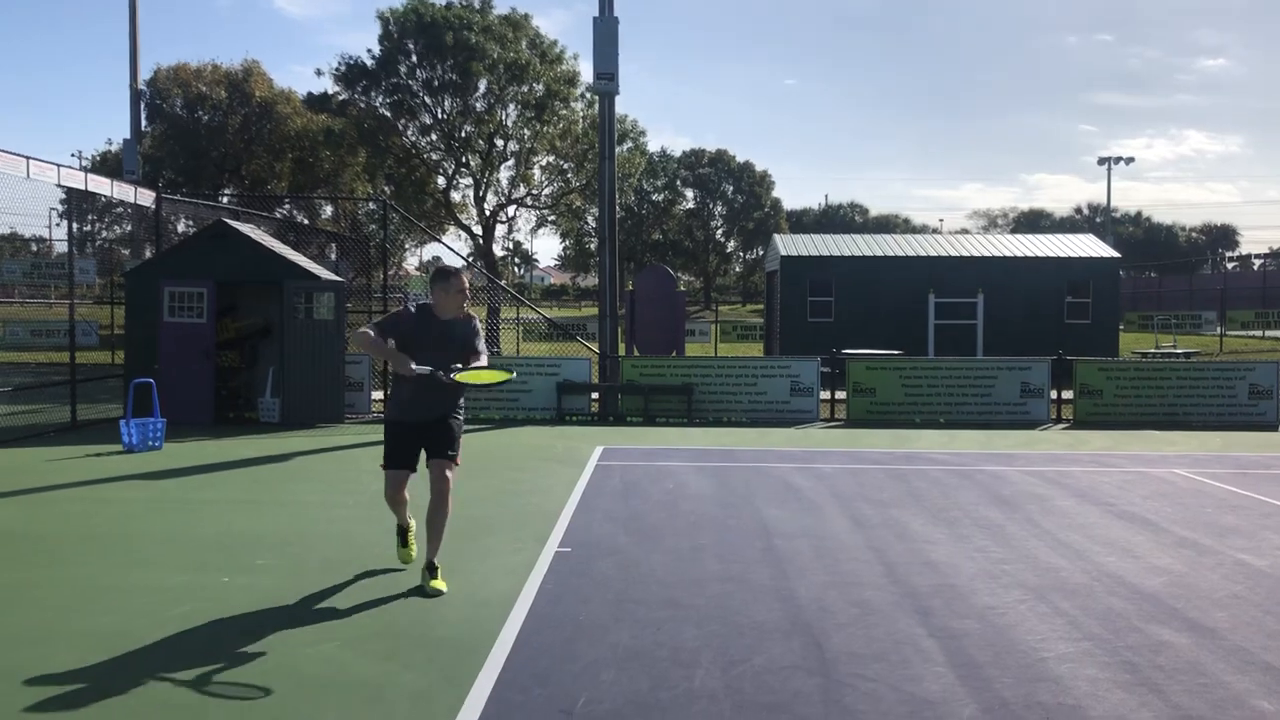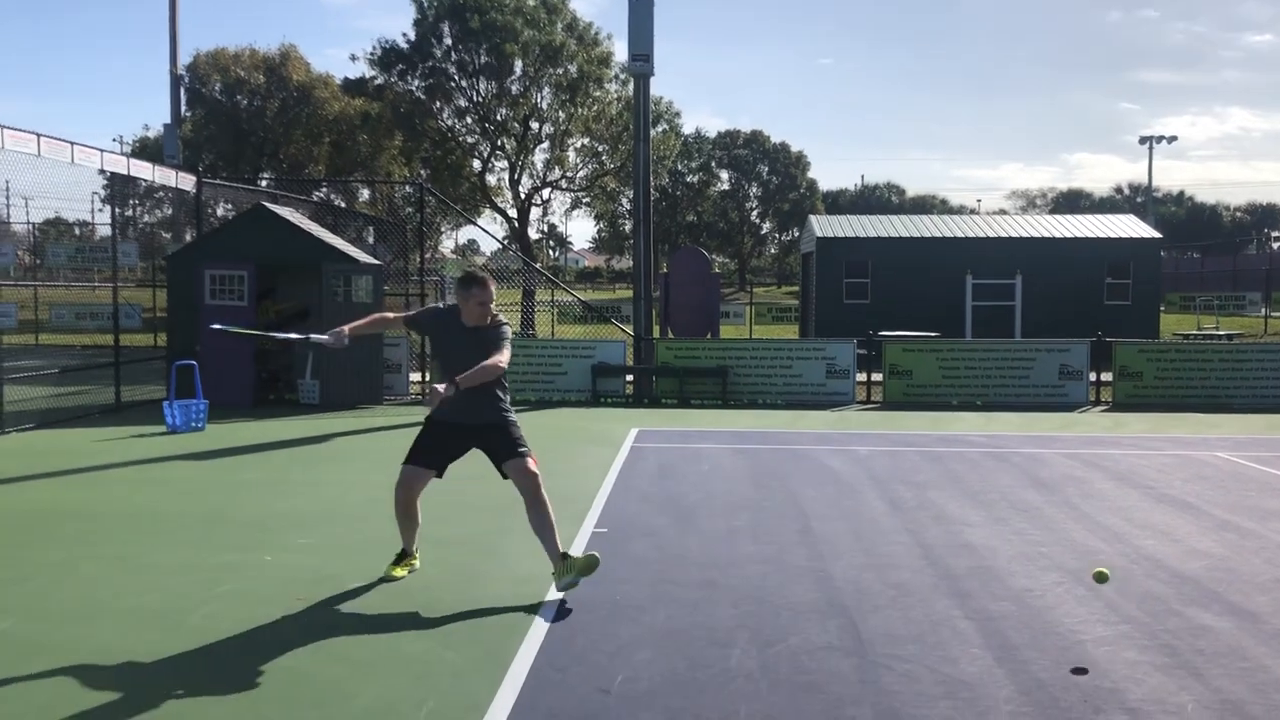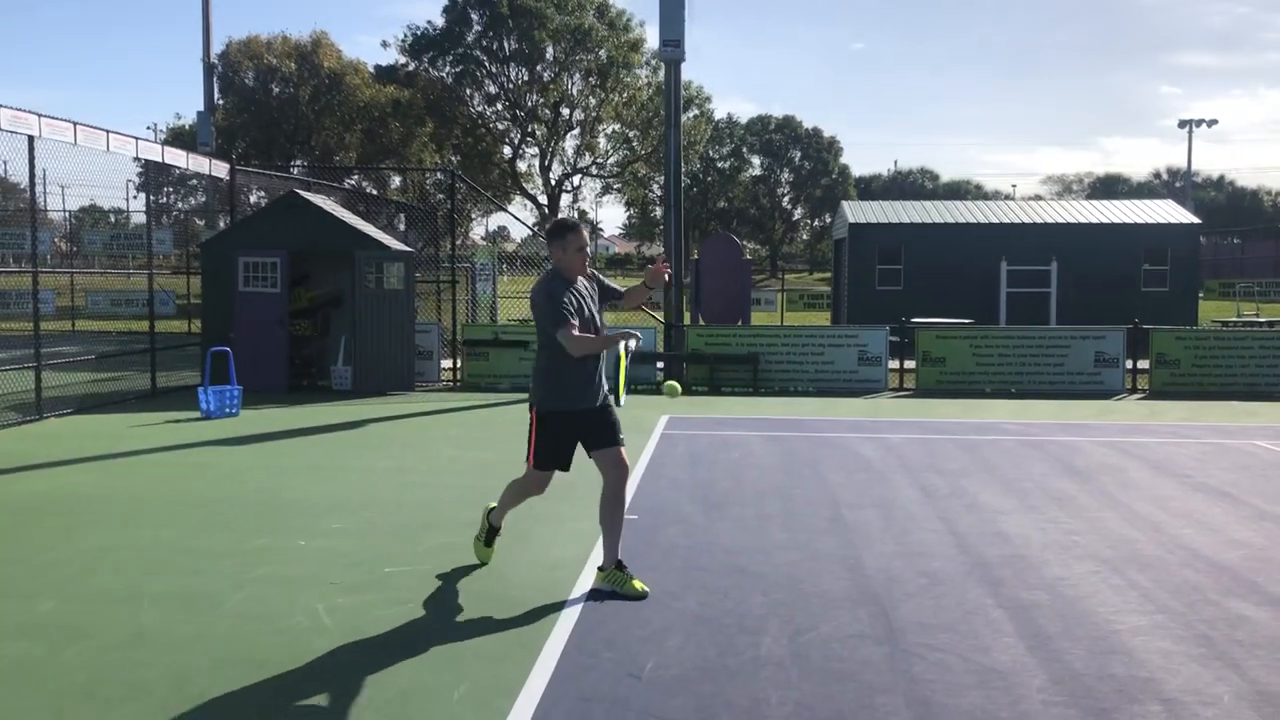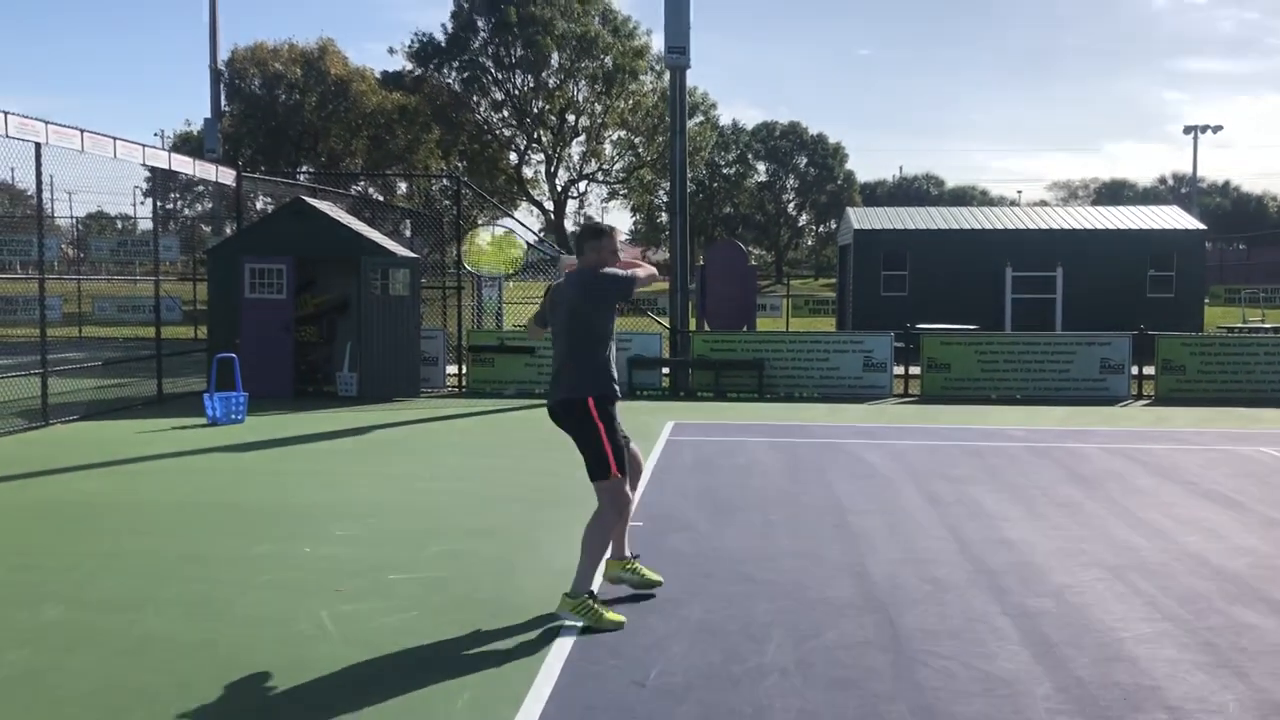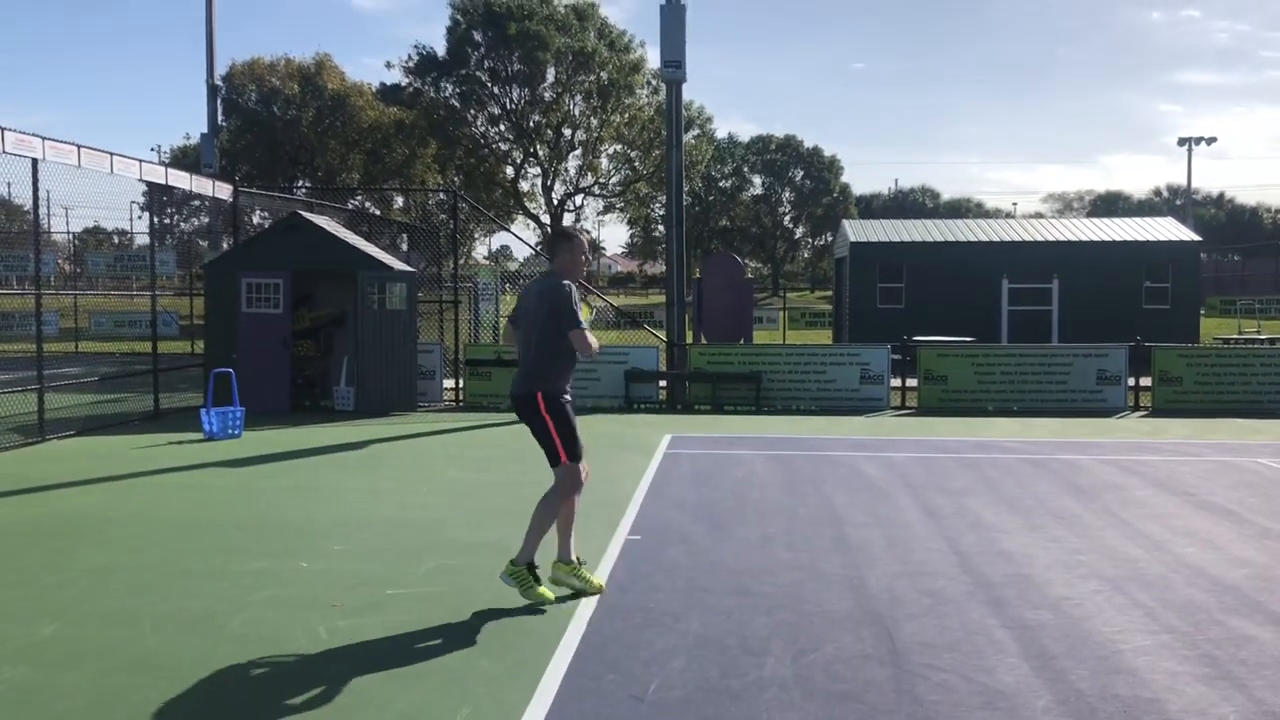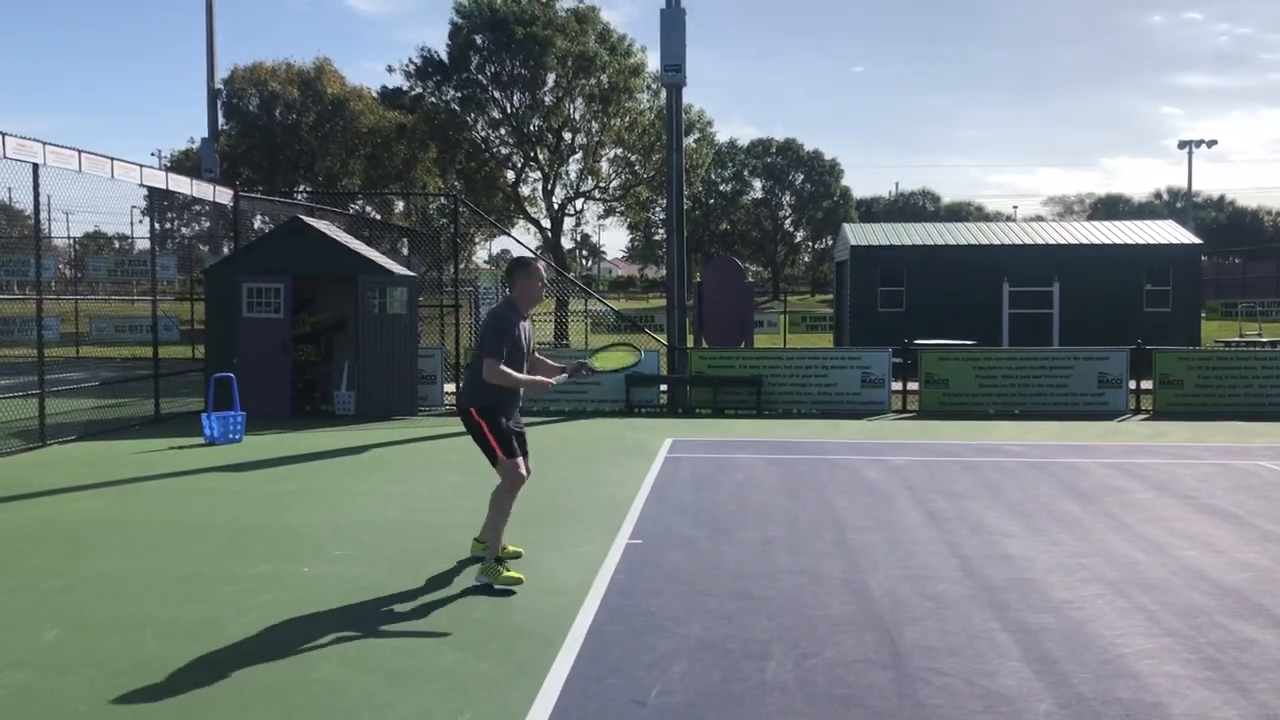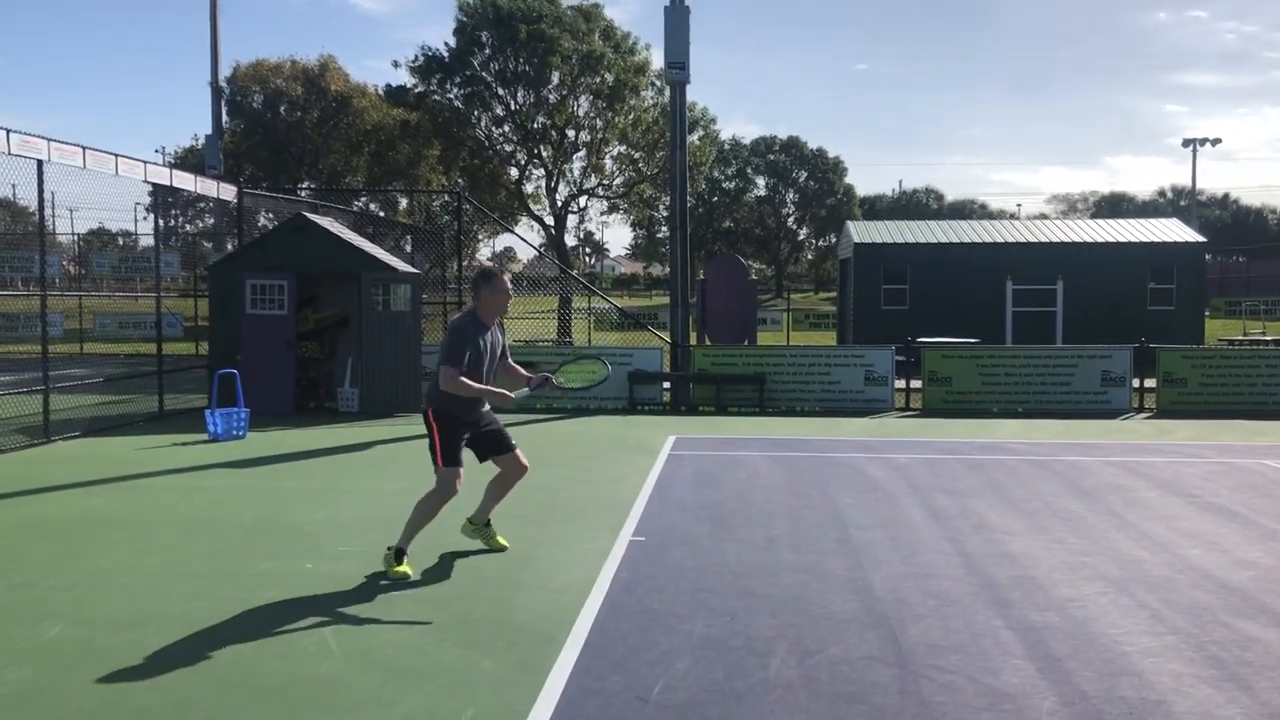
dt=0.4s
person 1, frame 1
left shoulder: (470, 323)
right shoulder: (410, 316)
left elbow: (480, 364)
right elbow: (360, 336)
right wrist: (394, 358)
left hip: (445, 415)
right hip: (404, 414)
left knee: (441, 480)
right knee: (394, 487)
left ankle: (431, 567)
right ankle: (405, 524)
person 1, frame 2
left shoulder: (498, 329)
right shoulder: (439, 318)
left elbow: (498, 363)
right elbow: (392, 319)
left wrist: (452, 385)
right wrist: (348, 329)
left hip: (493, 417)
right hip: (448, 419)
left knee: (530, 478)
right knee: (406, 487)
left ankle: (561, 565)
right ankle: (408, 554)
person 1, frame 3
left shoulder: (589, 279)
right shoulder: (550, 291)
left elbow: (628, 299)
right elbow: (575, 345)
left wrist: (654, 278)
right wrist: (619, 337)
left hip: (593, 397)
right hip: (553, 403)
left knee: (617, 470)
right knee: (537, 480)
left ankle: (610, 567)
right ankle: (495, 515)
person 1, frame 4
left shoulder: (560, 287)
right shoulder: (600, 279)
left elbow: (535, 326)
right elbow: (649, 273)
right wrist: (617, 264)
left hip: (567, 400)
right hip: (585, 401)
left knee: (632, 466)
right knee: (614, 496)
left ankle: (621, 562)
right ankle: (578, 596)
person 1, frame 5
left shoulder: (534, 290)
right shoulder: (562, 290)
left elbow: (508, 337)
right elbow: (585, 348)
right wrist: (593, 343)
left hip: (543, 394)
right hip: (541, 396)
left knee: (576, 477)
right knee: (569, 481)
left ankle: (566, 563)
right ankle: (521, 564)
person 1, frame 6
left shoulder: (523, 318)
right shoulder: (501, 319)
left elbow: (531, 359)
right elbow: (491, 373)
left wrist: (565, 369)
right wrist: (535, 382)
left hip: (505, 407)
right hip: (481, 407)
left knee: (519, 475)
right knee: (514, 477)
left ankle: (485, 539)
right ankle: (490, 565)
person 1, frame 7
left shoulder: (497, 327)
right shoulder: (463, 329)
left elbow: (505, 364)
right elbow: (447, 381)
left wrist: (531, 379)
right wrist: (492, 393)
left hip: (478, 413)
right hip: (446, 414)
left knee: (517, 467)
right knee: (448, 486)
left ankle: (477, 522)
right ankle: (398, 551)
